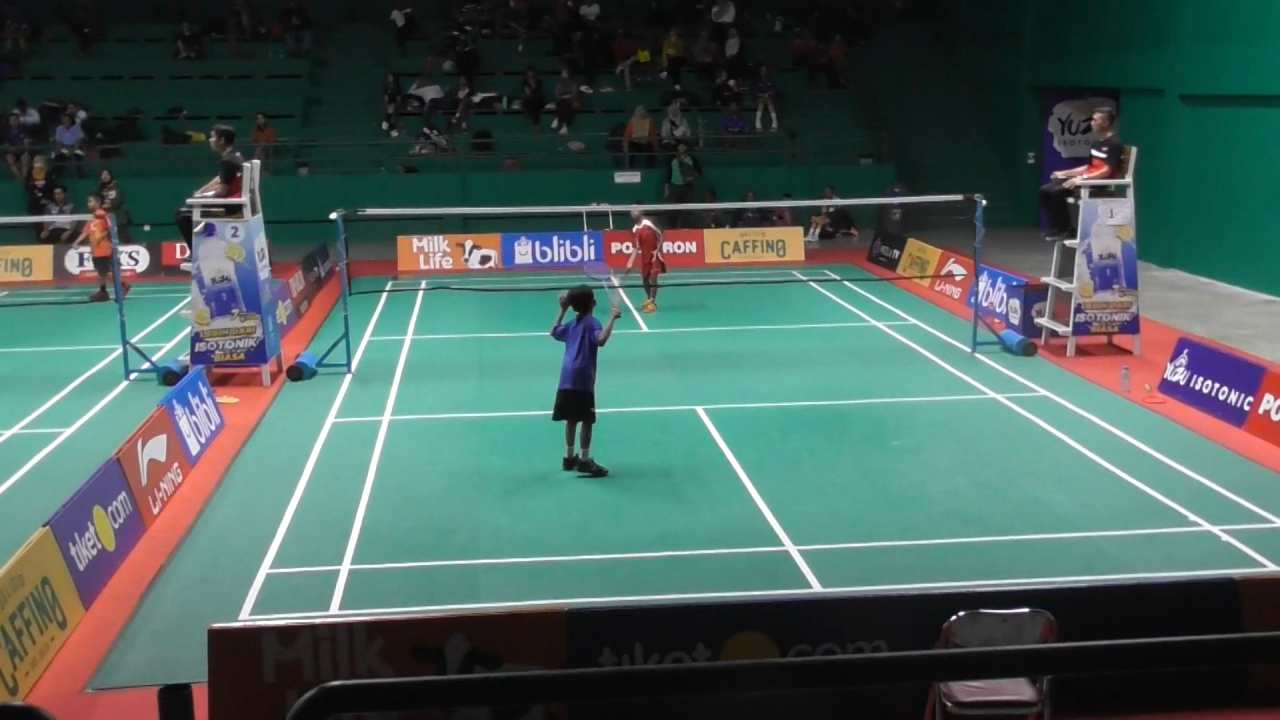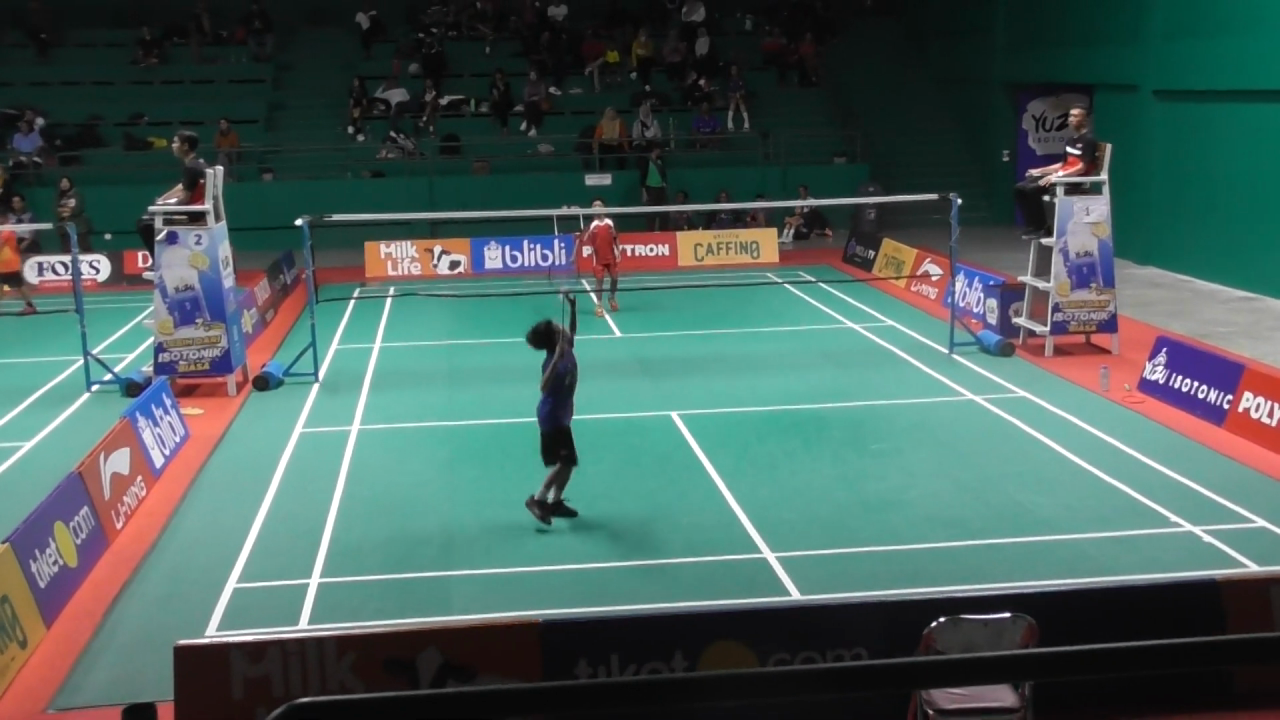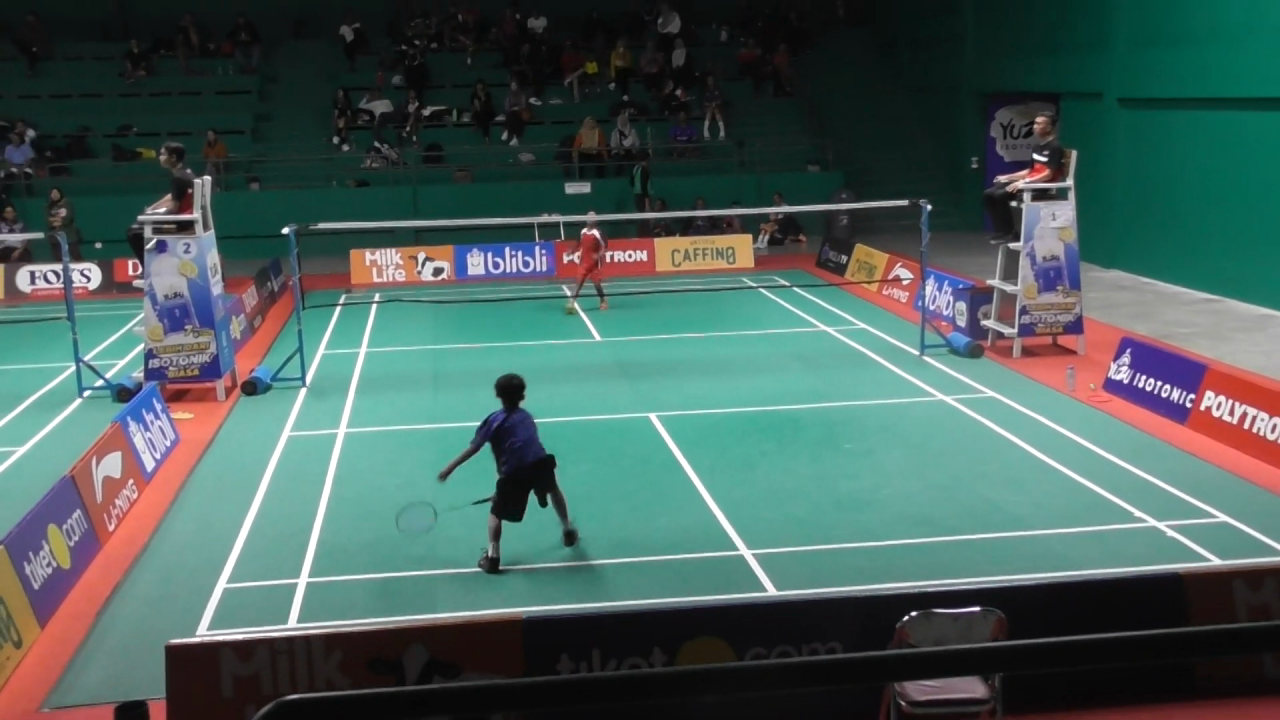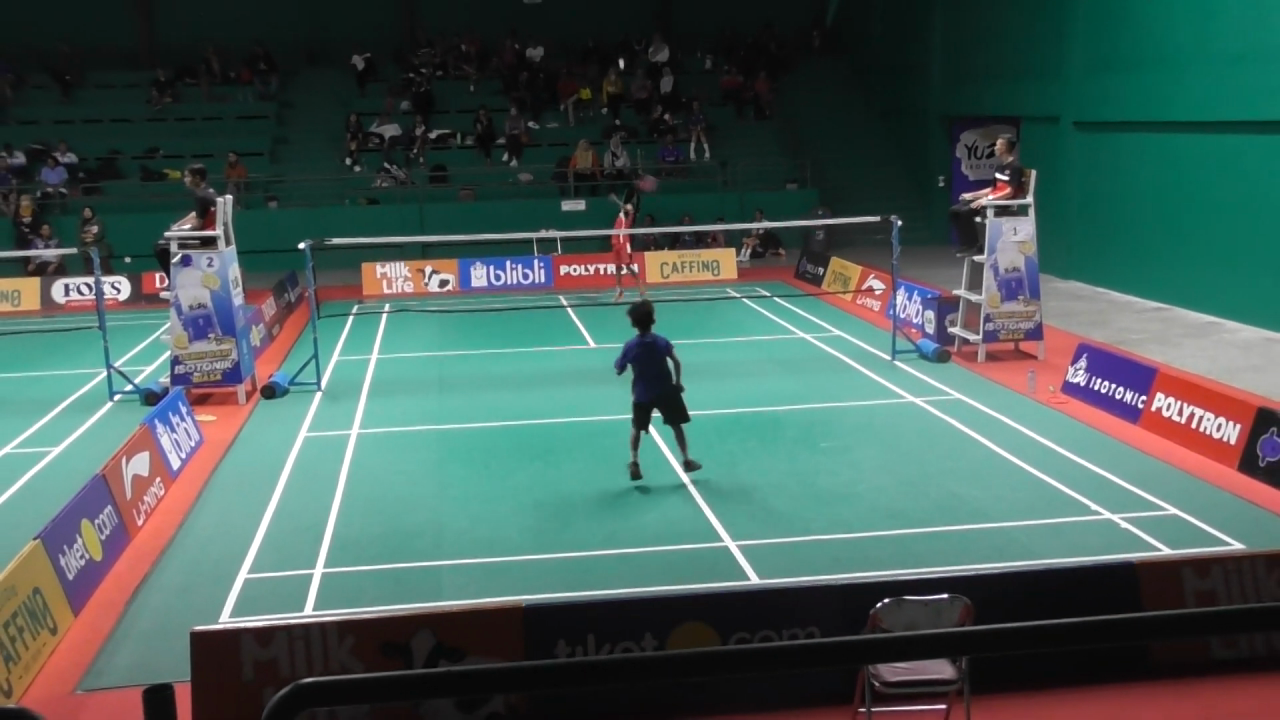
dt=1s
person 1, frame 1
left shoulder: (570, 325)
right shoulder: (592, 323)
left elbow: (553, 332)
right elbow: (601, 340)
left wrist: (563, 309)
right wrist: (612, 317)
left hip: (567, 378)
right hip: (582, 379)
left knee: (571, 419)
right knee: (586, 420)
left ankle: (570, 457)
right ankle: (585, 460)
person 1, frame 2
left shoulder: (565, 348)
right shoulder: (554, 359)
left elbow: (572, 333)
right elbow: (544, 387)
left wrist: (573, 308)
right wrist: (558, 356)
left hip: (560, 416)
right hip: (554, 418)
left knee: (567, 463)
right knee: (565, 463)
left ankle: (555, 501)
right ankle: (537, 499)
person 1, frame 3
left shoulder: (493, 420)
right shoulder: (527, 418)
left elbow: (474, 448)
left wrist: (450, 468)
left hip: (513, 472)
right hip: (541, 464)
left knee: (497, 514)
right knee: (553, 490)
left ankle: (492, 556)
right ankle: (568, 531)
person 1, frame 4
left shoulder: (630, 346)
right shoulder: (661, 341)
left elbow: (619, 371)
right elbow: (676, 361)
left wrist: (632, 361)
right wrist: (678, 382)
left hip: (642, 394)
right hip: (666, 390)
left knee: (637, 428)
right knee: (676, 424)
left ankle: (634, 463)
right ankle: (686, 461)
